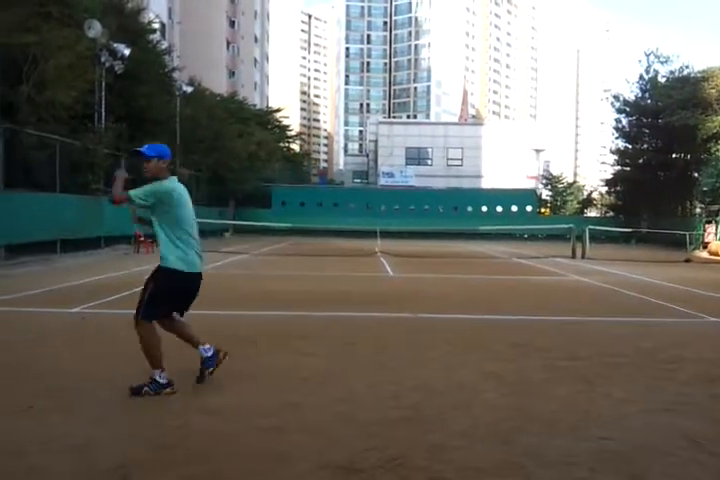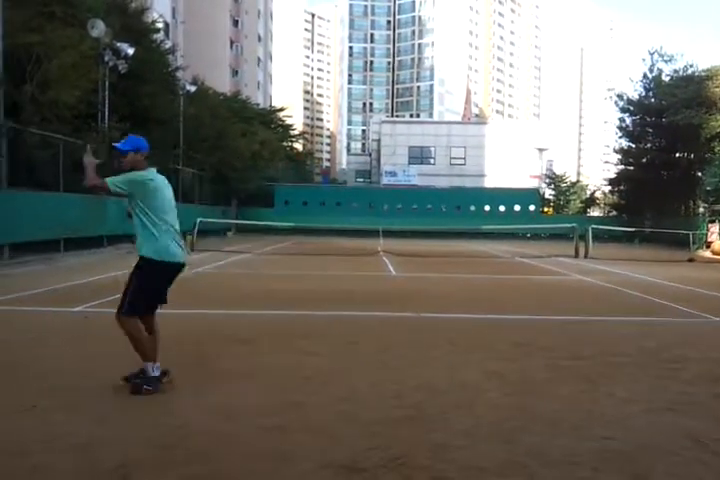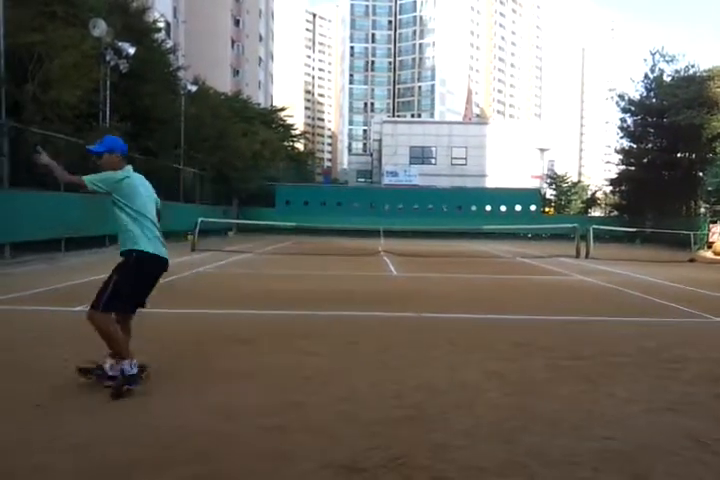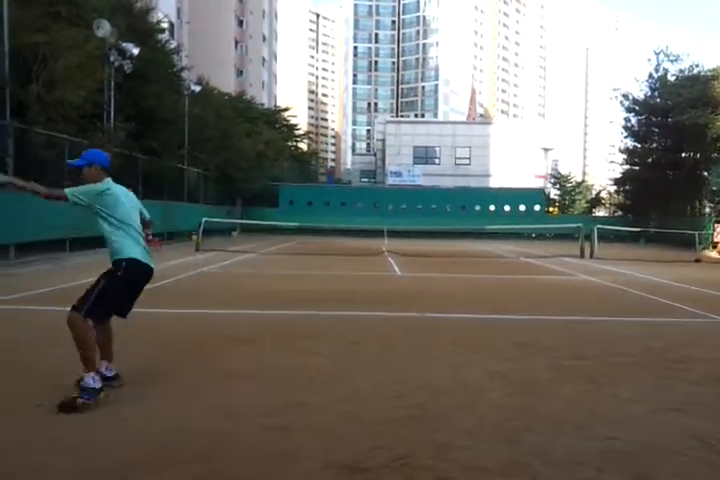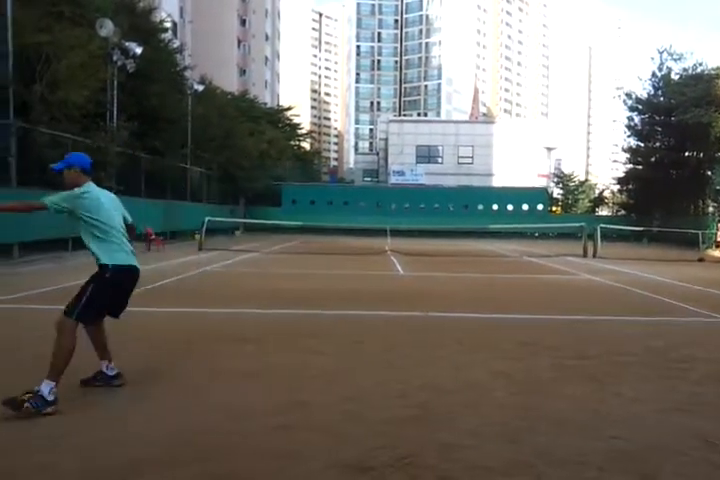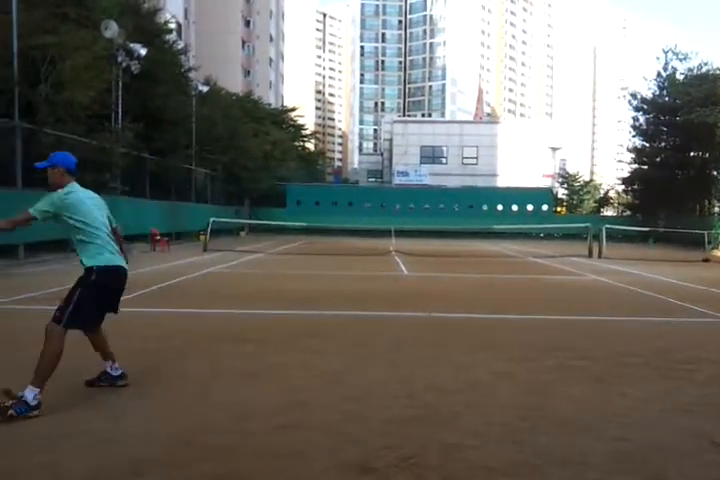
dt=0.1s
person 1, frame 1
left shoulder: (162, 189)
right shoulder: (175, 188)
left elbow: (117, 198)
left wrist: (120, 178)
right wrist: (152, 221)
left hip: (175, 267)
right hip: (192, 267)
left knee: (143, 321)
right knee: (166, 317)
left ankle: (160, 380)
right ankle: (207, 352)
person 1, frame 2
left shoulder: (138, 180)
right shoulder: (160, 181)
left elbow: (92, 183)
left wrist: (89, 163)
left hip: (156, 257)
right hip: (174, 257)
left knee: (126, 317)
right knee: (143, 312)
left ankle: (153, 374)
right ankle: (152, 368)
person 1, frame 3
left shoulder: (116, 179)
right shoulder: (142, 182)
left elbow: (70, 180)
right elbow: (156, 216)
left wrist: (49, 163)
left hip: (141, 256)
right hip: (158, 257)
left knee: (97, 313)
right knee: (121, 311)
left ankle: (129, 369)
right ankle: (114, 367)
person 1, frame 4
left shoulder: (97, 191)
right shoulder: (125, 193)
left elbow: (49, 193)
right elbow: (147, 223)
left wrist: (14, 181)
left hip: (129, 264)
right hip: (142, 265)
left knee: (77, 318)
right knee: (101, 316)
left ankle: (92, 384)
right ankle: (106, 372)
person 1, frame 5
left shoulder: (76, 196)
right shoulder: (109, 196)
left elbow: (31, 207)
right elbow: (131, 229)
left hip: (115, 269)
right hip: (128, 267)
left knee: (67, 323)
right knee: (91, 318)
left ankle: (45, 394)
right ankle: (109, 371)
person 1, frame 6
left shoulder: (59, 198)
right shoulder: (94, 197)
right elbow: (116, 234)
left hip: (101, 270)
right hip: (117, 269)
left knee: (56, 328)
right knee: (89, 323)
left ankle: (30, 399)
right ankle: (114, 372)
